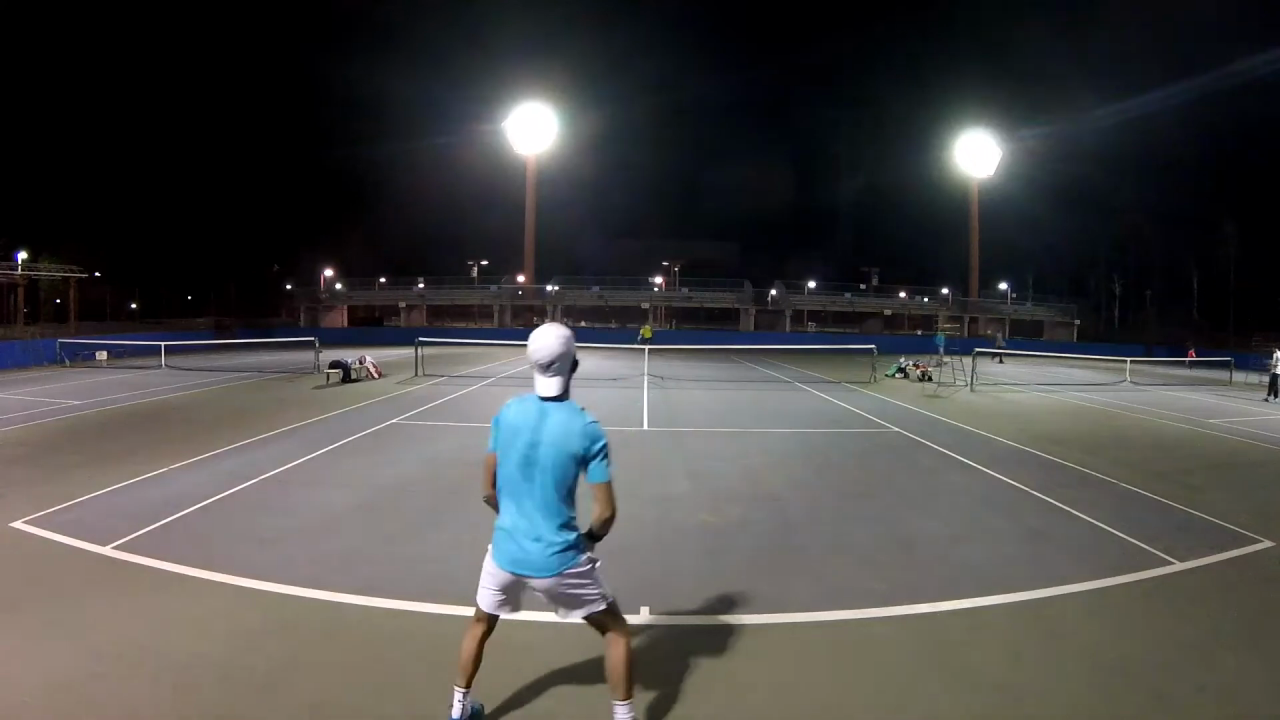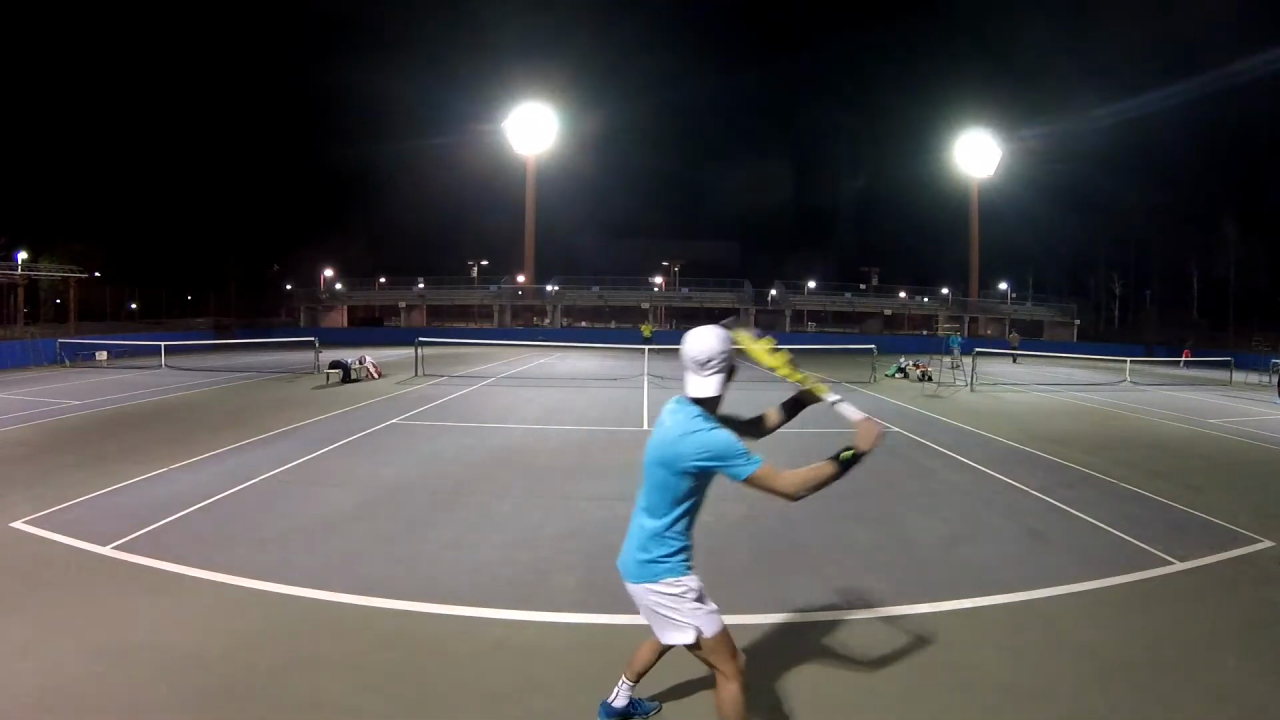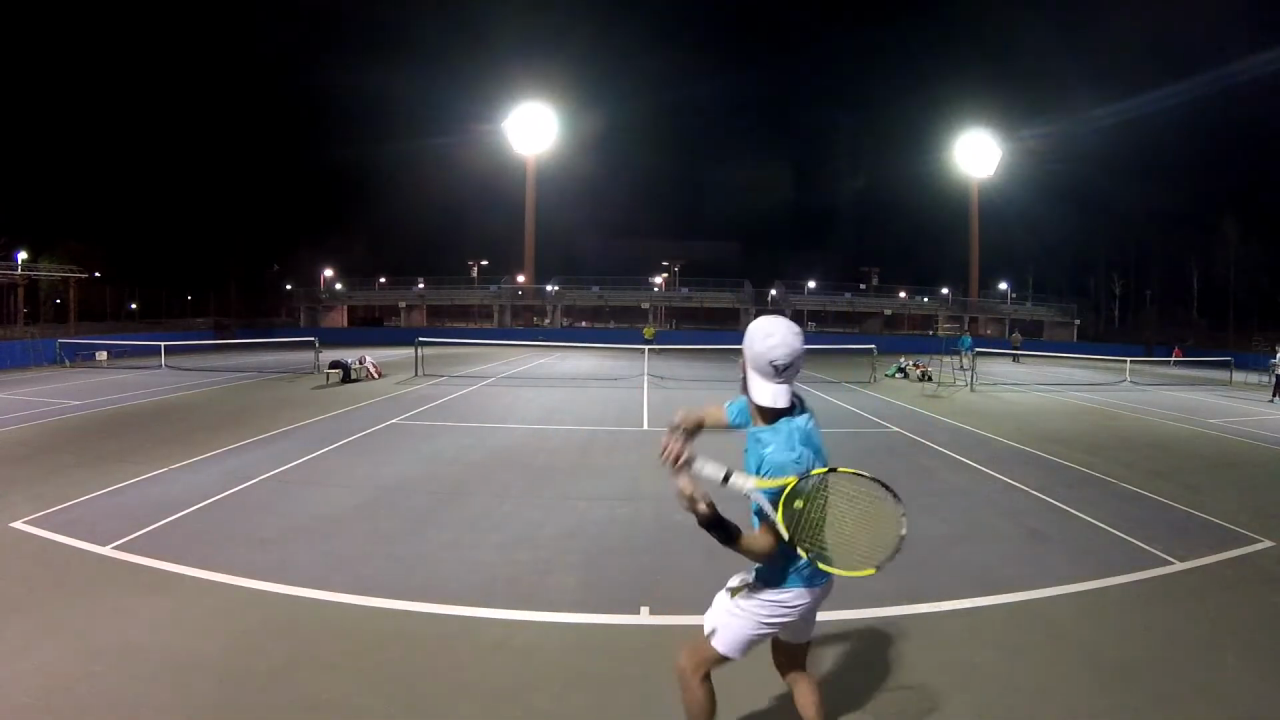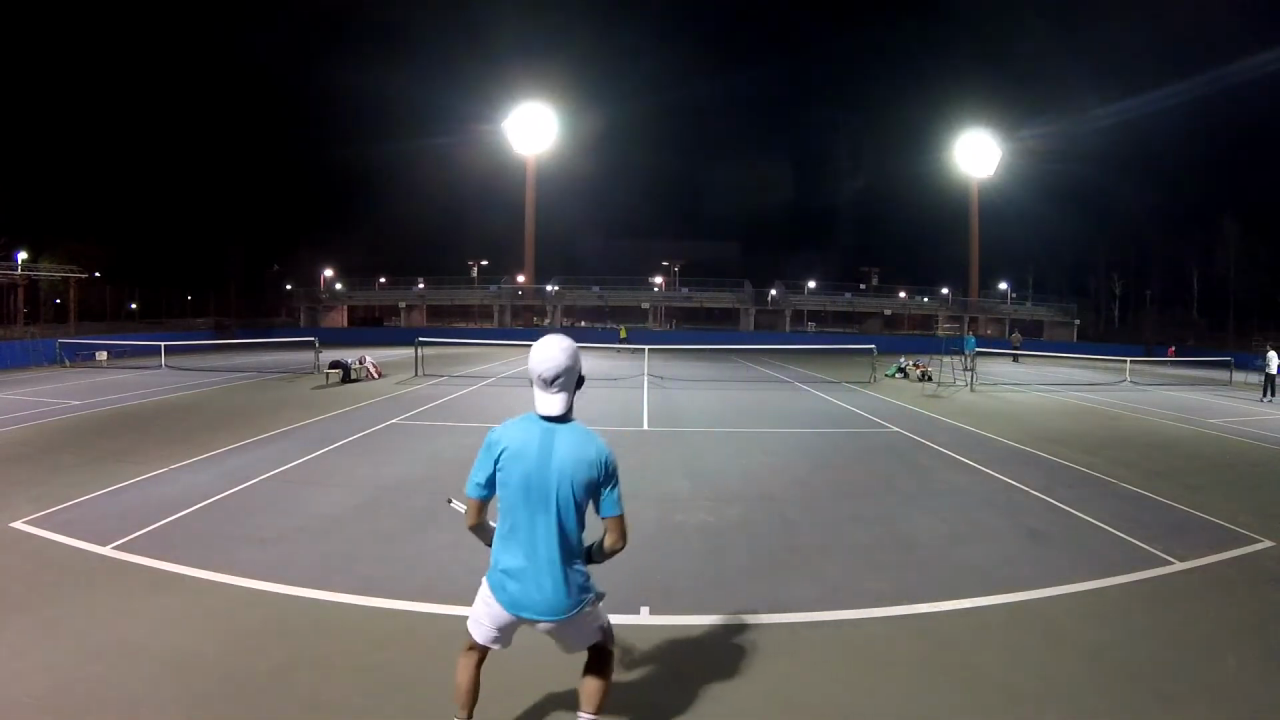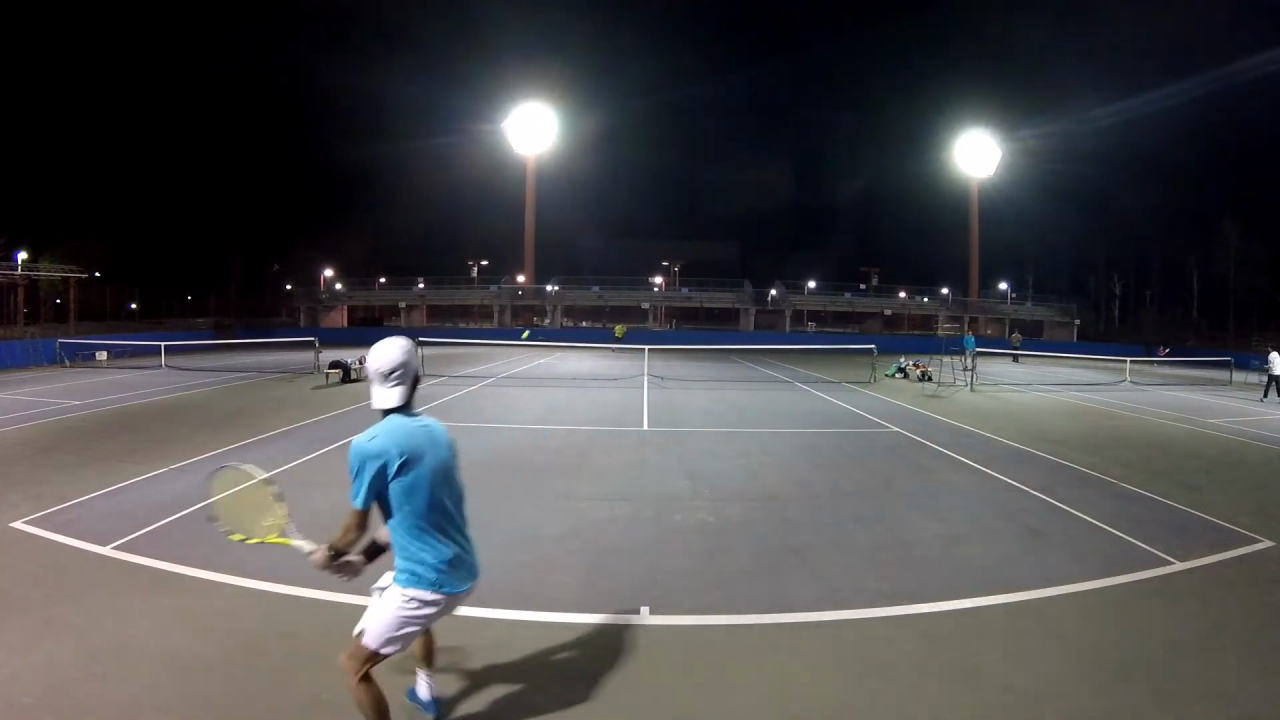
dt=1s
person 1, frame 1
left shoulder: (507, 414)
right shoulder: (586, 429)
left elbow: (489, 492)
right elbow: (605, 512)
right wrist: (587, 541)
left hip: (506, 551)
right hip: (560, 558)
left knee: (480, 625)
right knee: (616, 631)
person 1, frame 2
left shoulder: (679, 409)
right shoulder: (704, 436)
left elbow: (752, 427)
right elbow: (788, 486)
left wrist: (803, 398)
right wrist: (854, 451)
left hip: (643, 561)
right hip: (662, 573)
left knee: (669, 633)
right knee: (730, 669)
person 1, frame 3
left shoulder: (781, 455)
right shoulder: (786, 403)
left elbow: (766, 549)
right elbow: (709, 415)
left wrist: (708, 518)
right wrist: (683, 432)
left hip: (781, 585)
right hip: (809, 577)
left knee: (692, 665)
right knee: (793, 668)
person 1, frame 4
left shoulder: (500, 438)
right shoulder: (596, 451)
left elbow: (473, 520)
right elbow: (616, 540)
left hip: (506, 586)
right hip: (566, 595)
left knee: (472, 654)
right knee: (602, 650)
person 1, frame 5
left shoulder: (370, 446)
right shoulder: (437, 433)
left elbow: (354, 528)
left wrist: (329, 553)
right wrist: (368, 554)
left hip: (425, 581)
right hip: (461, 572)
left knee: (354, 666)
right knee: (410, 617)
right ankle: (425, 689)
